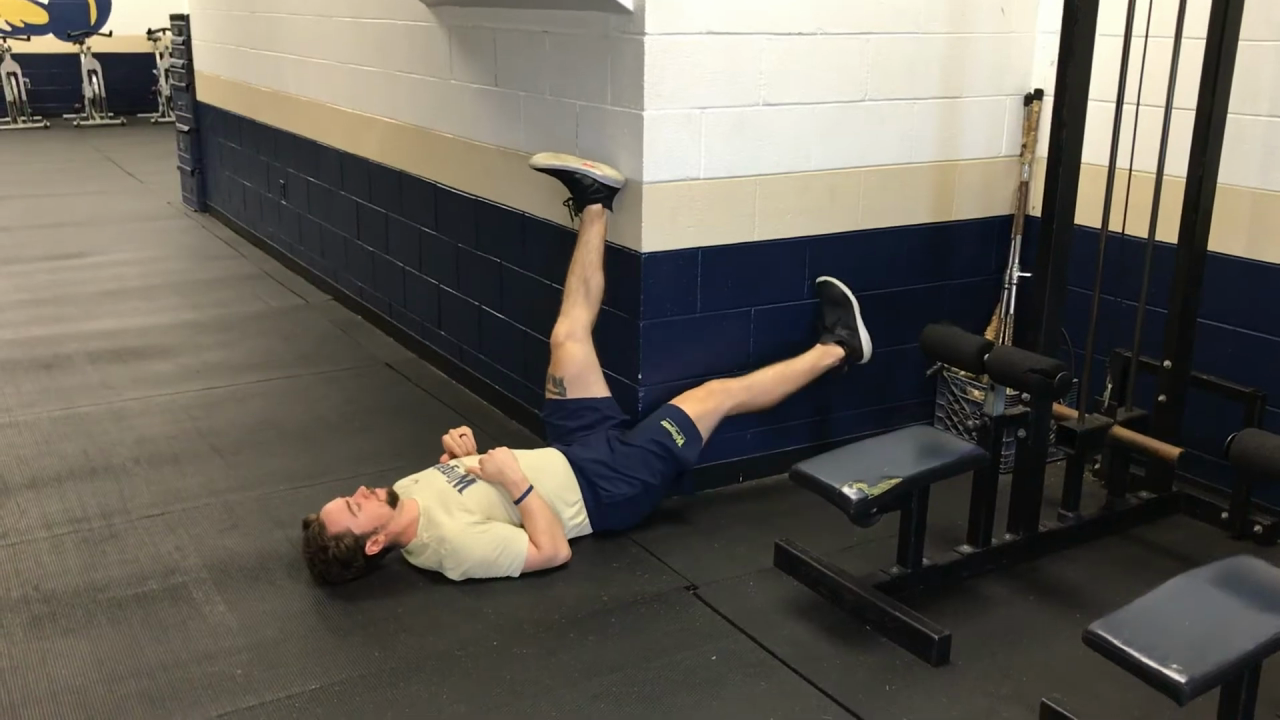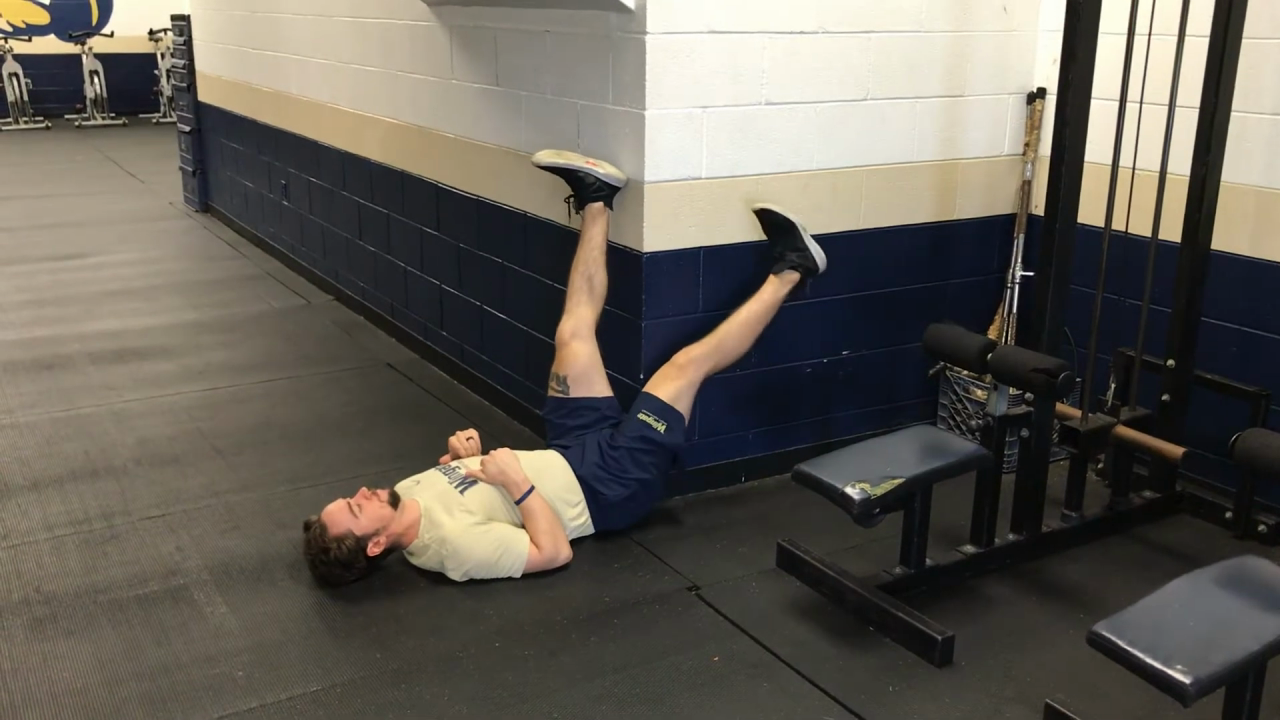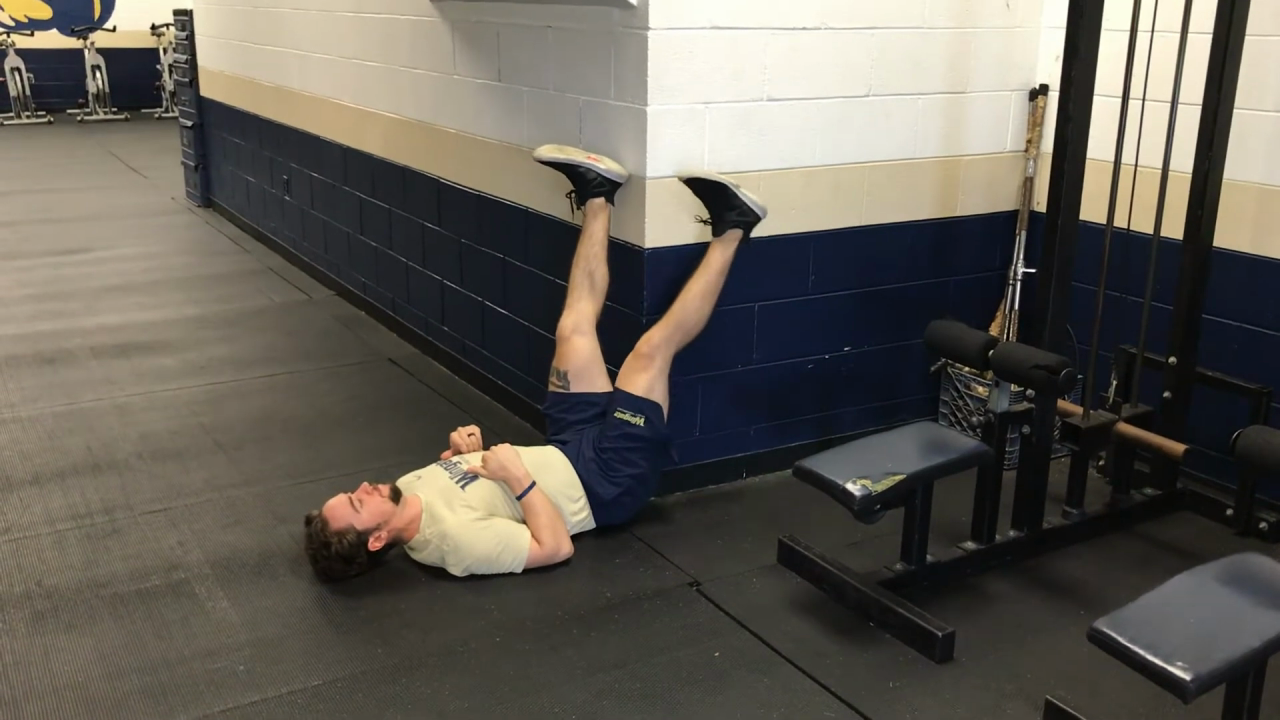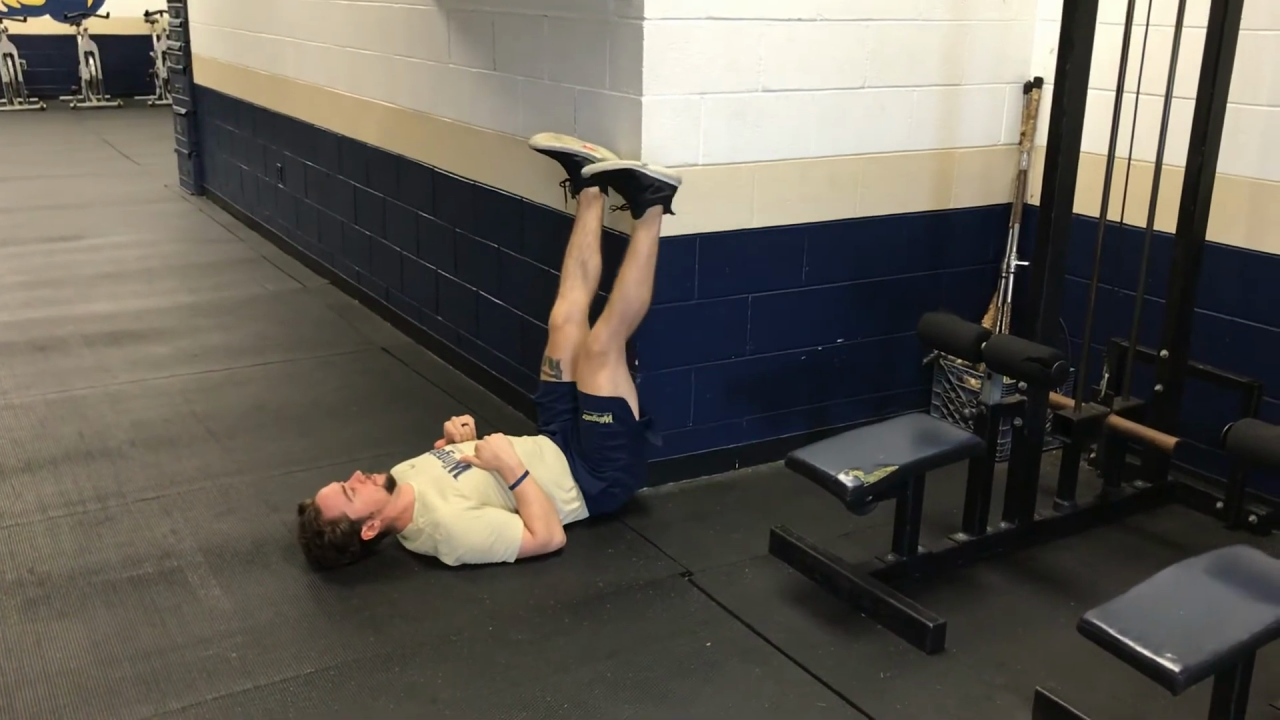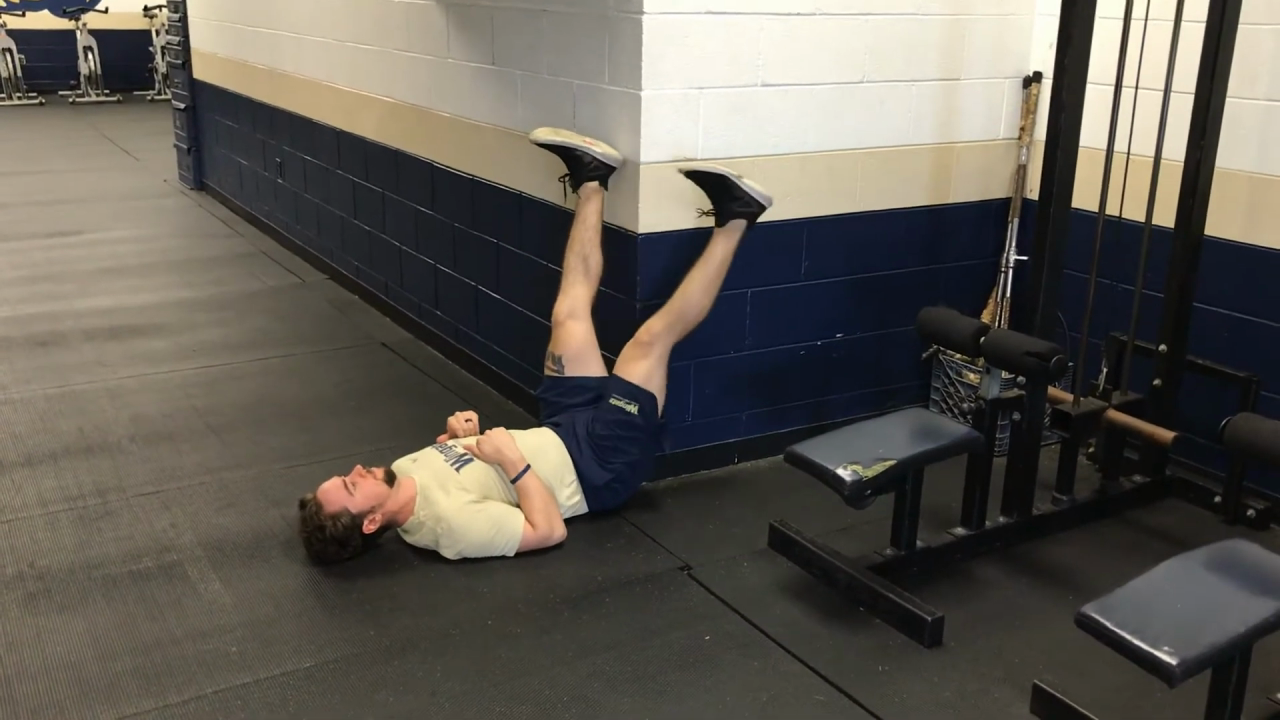
dt=1s
person 1, frame 1
left shoulder: (408, 495)
right shoulder: (450, 547)
right elbow: (553, 551)
left wrist: (460, 453)
right wrist: (515, 480)
left hip: (571, 453)
right hip: (605, 486)
left knee: (568, 336)
right knee: (720, 393)
left ankle: (593, 206)
right ankle: (834, 349)
person 1, frame 2
left shoulder: (409, 496)
right shoulder: (450, 546)
right elbow: (554, 552)
left wrist: (463, 456)
right wrist: (517, 482)
left hip: (571, 454)
right hip: (609, 486)
right knee: (689, 362)
left ankle: (594, 203)
right ankle: (785, 274)
person 1, frame 3
left shoulder: (411, 490)
right shoulder: (451, 541)
right elbow: (555, 547)
left wrist: (464, 452)
right wrist: (517, 477)
left hip: (567, 450)
right hip: (606, 481)
right knee: (652, 349)
left ankle: (595, 198)
right ankle: (728, 233)
person 1, frame 4
left shoulder: (403, 480)
right shoulder: (443, 529)
right elbow: (548, 537)
left wrist: (457, 442)
right wrist: (510, 467)
left hip: (556, 441)
right hip: (597, 476)
right knee: (601, 346)
left ankle: (591, 189)
right ankle: (648, 209)
person 1, frame 5
left shoulder: (407, 473)
right shoulder: (447, 526)
right elbow: (549, 531)
left wrist: (458, 435)
right wrist: (511, 460)
left hip: (561, 433)
right hip: (600, 469)
right knee: (650, 338)
left ankle: (590, 182)
right ankle: (731, 222)
